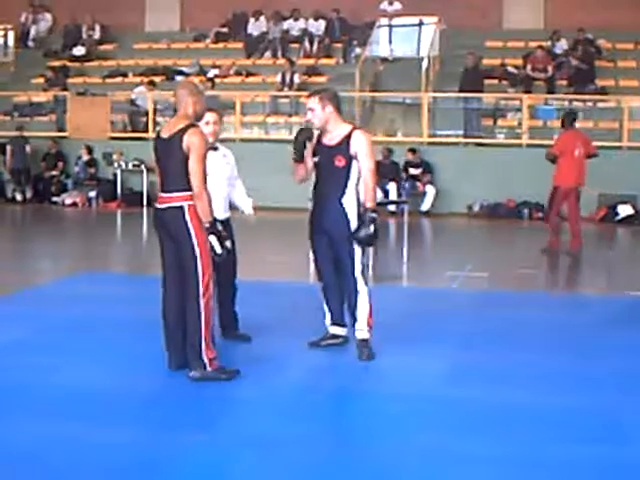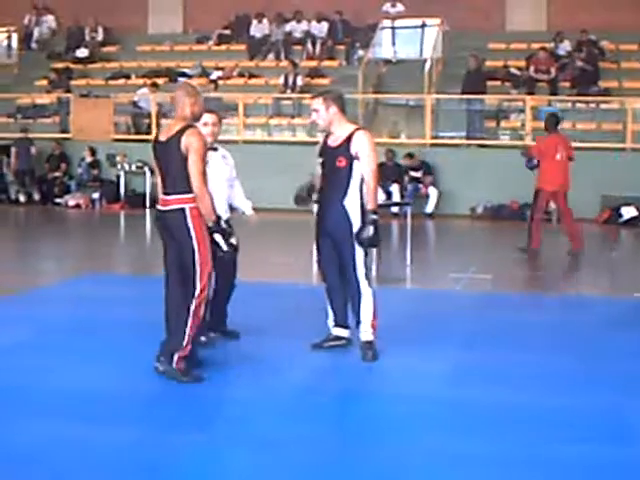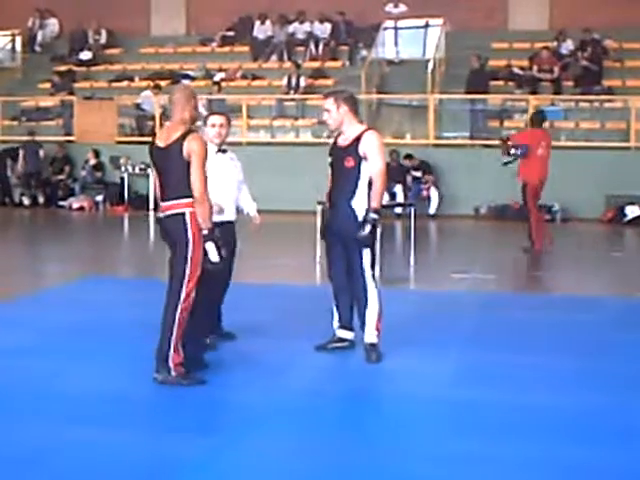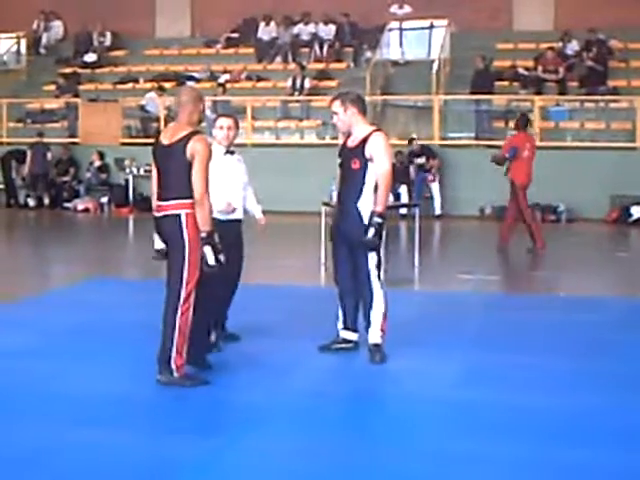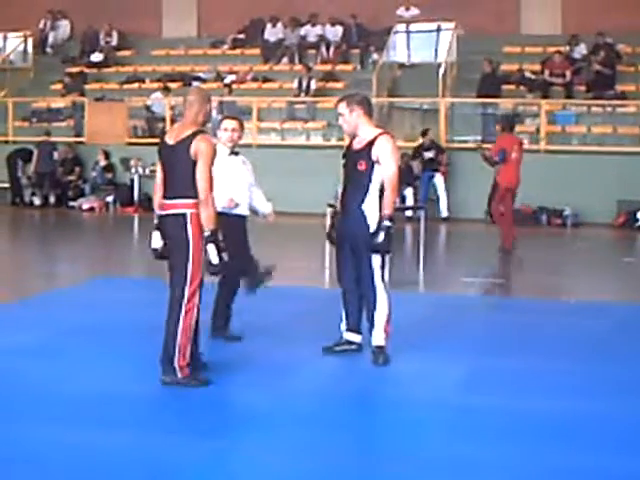
dt=0.3s
person 1, frame 1
left shoulder: (162, 133)
right shoulder: (194, 135)
right elbow: (198, 188)
right wrist: (211, 227)
left hip: (162, 210)
right hip: (185, 212)
left knee: (173, 284)
right knee: (199, 287)
left ankle: (177, 356)
right ankle: (202, 364)
person 1, frame 2
left shoulder: (160, 135)
right shoulder: (192, 135)
right elbow: (198, 188)
right wrist: (215, 225)
left hip: (164, 213)
right hip: (186, 213)
left knee: (176, 285)
right knee: (196, 286)
left ankle: (180, 352)
right ankle: (171, 358)
person 1, frame 3
left shoulder: (157, 140)
right shoulder: (193, 140)
left elbow: (160, 187)
right elbow: (199, 195)
right wrist: (209, 233)
left hip: (166, 217)
right hip: (186, 217)
left knee: (182, 287)
right knee: (182, 292)
left ankle: (186, 355)
right ankle: (167, 367)
person 1, frame 4
left shoulder: (160, 139)
right shoulder: (197, 142)
left elbow: (155, 189)
right elbow: (200, 197)
right wrist: (208, 237)
left hip: (163, 217)
right hip: (183, 218)
left knee: (184, 287)
right knee: (181, 292)
left ankle: (192, 350)
right ankle: (171, 368)
person 1, frame 5
left shoulder: (166, 138)
right shoulder: (202, 141)
left elbow: (159, 188)
right elbow: (204, 195)
left wrist: (158, 225)
right wrist: (212, 237)
left hip: (167, 216)
right hip: (187, 218)
left knee: (183, 289)
right knee: (186, 293)
left ankle: (187, 356)
right ankle: (174, 368)
person 2, frame 1
left shoulder: (357, 138)
right shoulder: (316, 140)
left elbow: (368, 179)
right elbow: (301, 177)
left wrist: (370, 216)
right wrist: (299, 151)
left hip: (346, 217)
right hip: (319, 217)
left knee: (353, 277)
right knee: (327, 276)
left ankle: (363, 336)
right ankle: (336, 330)
person 2, frame 2
left shoulder: (359, 138)
right shoulder: (325, 141)
left elbow: (370, 180)
left wrist: (371, 218)
right wrist: (310, 189)
left hip: (350, 218)
right hip: (325, 219)
left knee: (357, 278)
right knee: (332, 278)
left ankle: (367, 337)
right ankle: (339, 332)
person 2, frame 3
left shoulder: (369, 139)
right shoulder: (336, 141)
left elbow: (378, 180)
left wrist: (372, 217)
right wrist: (327, 215)
left hip: (357, 219)
right hip: (335, 220)
left knee: (363, 279)
right knee: (338, 278)
left ankle: (371, 339)
right ankle: (343, 333)
person 2, frame 4
left shoulder: (376, 140)
right shoulder: (346, 142)
left elbow: (384, 183)
left wrist: (377, 220)
left hip: (364, 222)
right hip: (344, 221)
left knee: (369, 282)
right knee: (344, 280)
left ankle: (376, 341)
right ankle: (347, 335)
person 2, frame 5
left shoulder: (383, 143)
right shoulder: (351, 144)
left elbow: (390, 186)
left wrist: (385, 224)
right wrist: (336, 217)
left hip: (368, 225)
right hip: (347, 224)
left knee: (372, 284)
right knee: (348, 282)
left ankle: (379, 343)
right ankle: (351, 336)
person 3, frame 1
left shoulder: (226, 155)
left elbow: (235, 184)
left wrist: (246, 206)
left hip: (222, 223)
left knee: (227, 277)
left ankle: (229, 326)
person 3, frame 2
left shoulder: (225, 156)
left elbow: (234, 186)
left wrist: (246, 208)
left hip: (223, 223)
left knee: (227, 275)
left ankle: (217, 323)
right ankle: (199, 328)
person 3, frame 3
left shoulder: (232, 158)
left elbow: (240, 188)
left wrist: (251, 210)
right wrist: (207, 204)
left hip: (227, 226)
left knee: (222, 279)
right knee: (203, 280)
left ankle: (213, 325)
right ankle: (200, 331)
person 3, frame 4
left shoulder: (238, 161)
left elbow: (245, 190)
left wrist: (256, 212)
right wrist: (219, 204)
left hip: (233, 225)
right hip: (212, 223)
left knee: (231, 278)
right knee: (215, 278)
left ankle: (219, 326)
right ankle: (206, 331)
person 3, frame 5
left shoulder: (244, 163)
left elbow: (252, 190)
left wrist: (265, 208)
right wrist: (222, 201)
left hip: (238, 220)
right hip: (219, 218)
left knee: (231, 274)
left ankle: (220, 325)
person 4, frame 1
left shoulder: (564, 137)
right shoulder: (583, 136)
left elbow: (550, 155)
right elbow: (594, 153)
left wrist: (555, 159)
left hip: (564, 180)
right hip: (577, 180)
left knee: (553, 210)
right knee: (574, 212)
left ankle: (554, 243)
right ankle: (576, 245)
person 4, frame 2
left shoulder: (545, 141)
right shoulder: (565, 140)
left elbow: (527, 153)
right elbow: (571, 158)
left wrist: (531, 157)
left hip: (546, 184)
right hip: (562, 183)
left knee: (536, 213)
right knee: (565, 214)
left ankle: (533, 246)
right ankle: (577, 245)
person 4, frame 3
left shoulder: (529, 134)
right shoulder: (547, 136)
left elbow: (506, 140)
left wrist: (506, 149)
right wrist: (516, 150)
left hip: (530, 177)
right hip: (541, 177)
left knee: (531, 210)
right knee: (533, 207)
left ankle: (536, 245)
right ankle: (541, 236)
person 4, frame 4
left shoulder: (514, 139)
right shoulder: (531, 139)
left elbow: (502, 160)
left wrist: (494, 159)
right wrist: (509, 166)
left hip: (517, 179)
right hip: (526, 178)
left knee: (524, 210)
right knee: (512, 208)
left ankle: (538, 241)
right ankle: (503, 241)
person 4, frame 5
left shoulder: (502, 140)
right shoulder: (518, 141)
left elbow: (493, 162)
left wrist: (483, 154)
left hip: (502, 180)
right hip: (514, 180)
left knee: (494, 207)
right knee: (508, 211)
left ankle: (507, 242)
right ankle: (507, 244)
